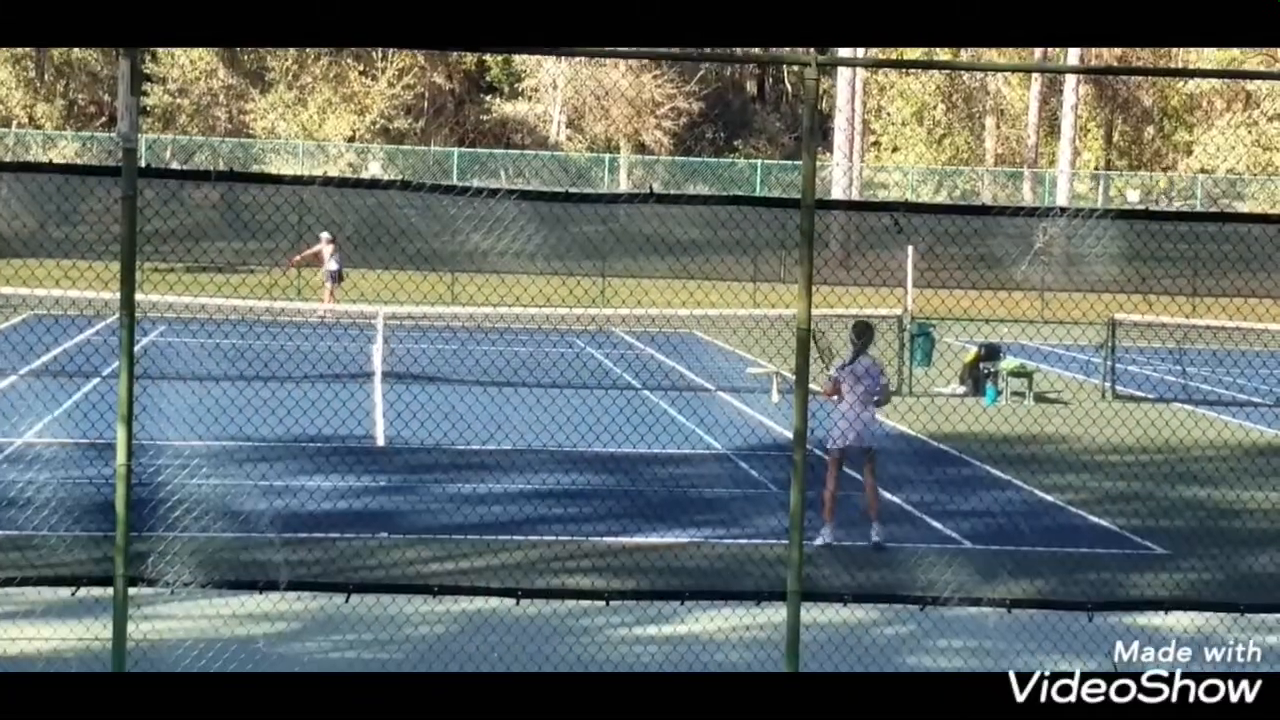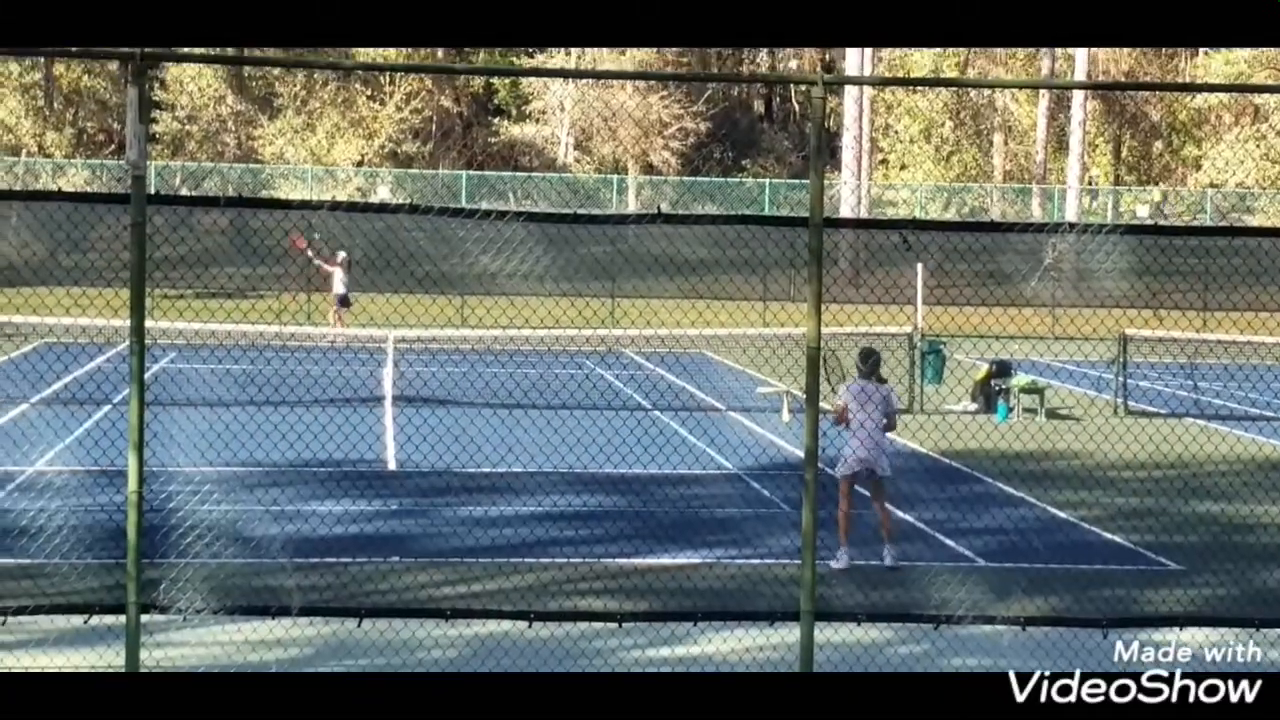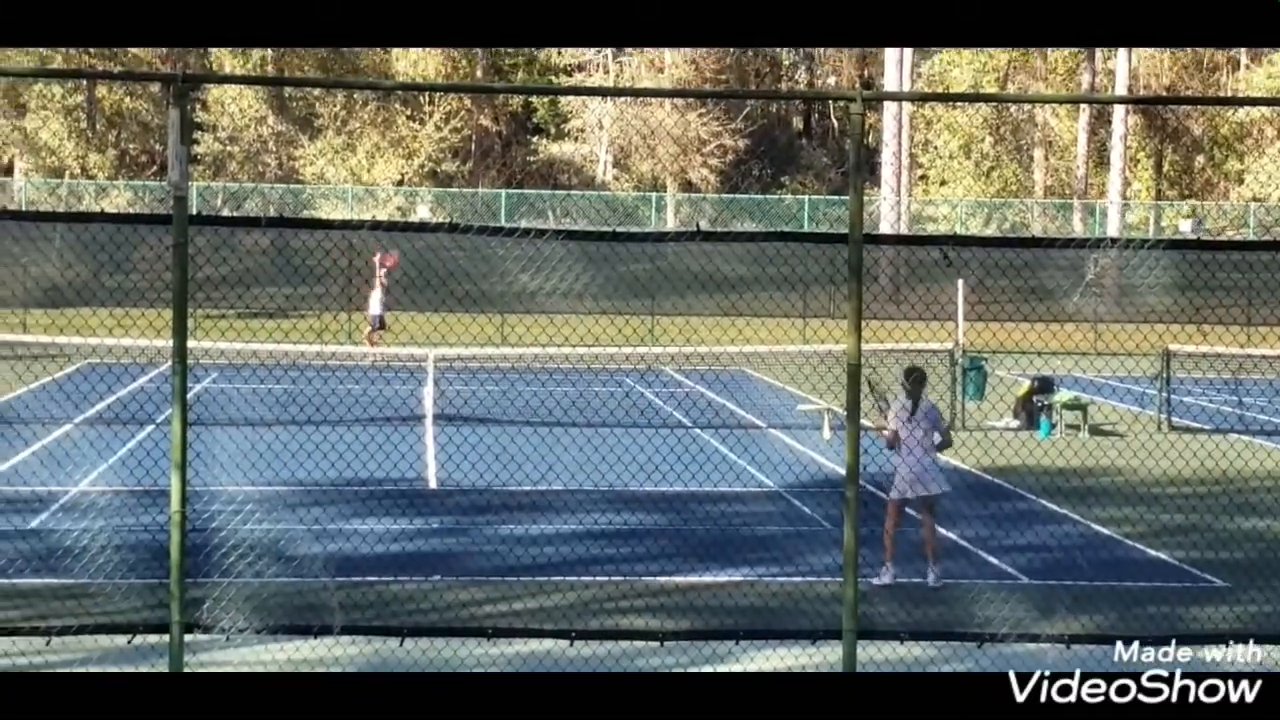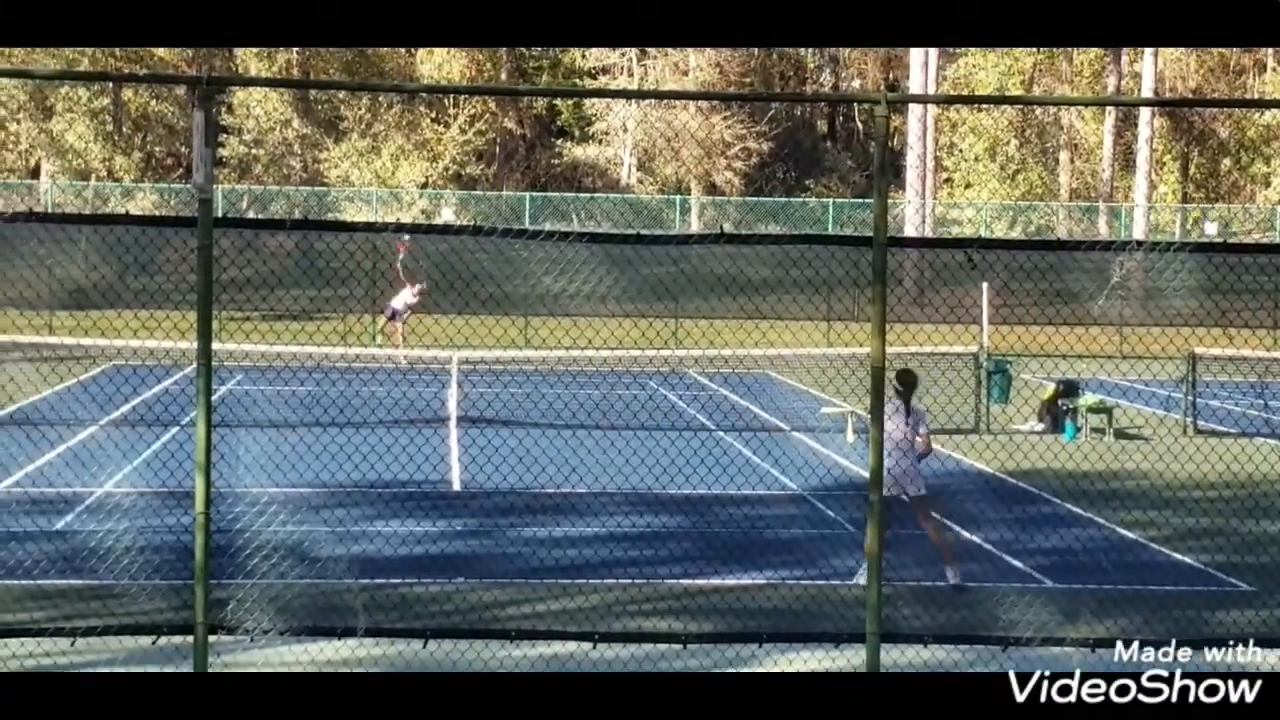
dt=0.5s
person 1, frame 1
left shoulder: (843, 364)
right shoulder: (875, 364)
left elbow: (830, 392)
right elbow: (885, 396)
left wrist: (828, 386)
left hip: (844, 424)
right hip: (866, 425)
left knee: (832, 478)
right knee: (869, 477)
left ankle: (828, 530)
right ankle: (875, 528)
person 1, frame 2
left shoulder: (848, 389)
right shoulder: (886, 391)
left elbow: (839, 420)
right elbow: (892, 424)
left wrist: (838, 414)
left hip: (854, 449)
right hip: (878, 449)
left knee: (845, 501)
right knee: (878, 502)
left ankle: (843, 553)
right ankle: (888, 550)
person 1, frame 3
left shoulder: (896, 409)
right shoulder: (932, 410)
left elbow: (892, 443)
right elbow: (947, 441)
left wrist: (886, 434)
left hip: (905, 470)
right hip: (928, 469)
left knee: (892, 519)
right knee: (928, 519)
left ankle: (888, 569)
right ankle: (933, 570)
person 1, frame 4
left shoulder: (883, 408)
right shoulder: (918, 412)
right elbow: (927, 447)
left hip: (885, 469)
right hip: (909, 469)
right knee: (926, 520)
left ankle: (868, 571)
right ankle: (951, 568)
